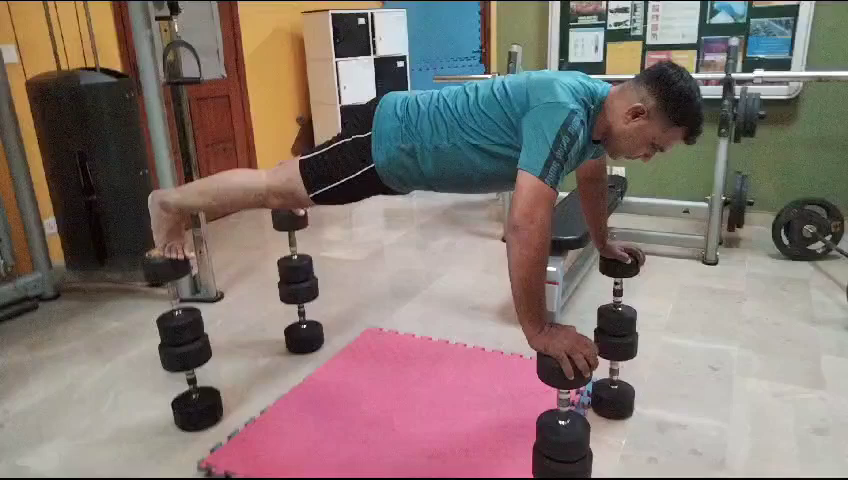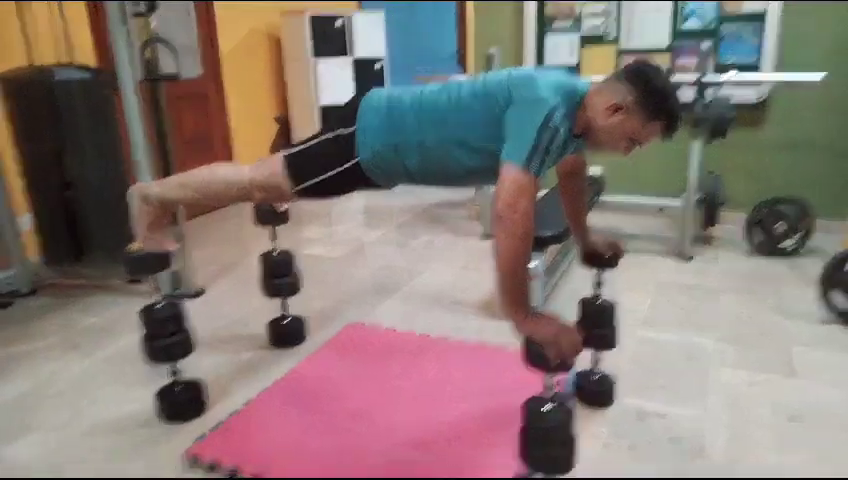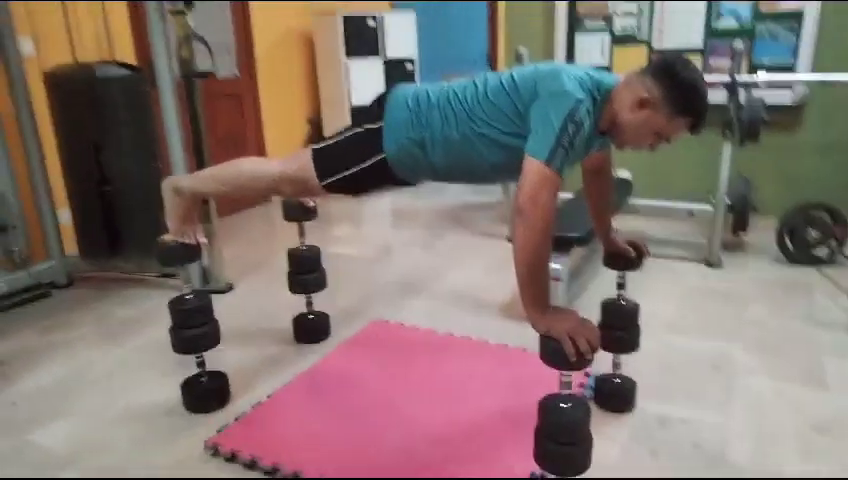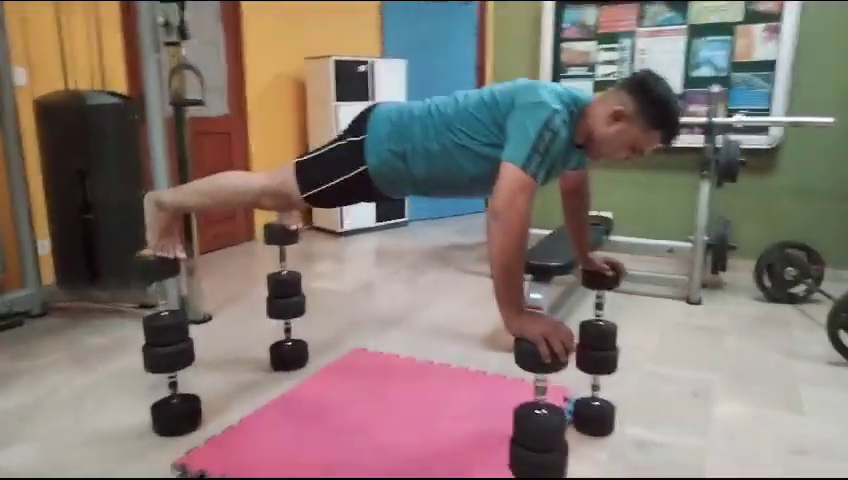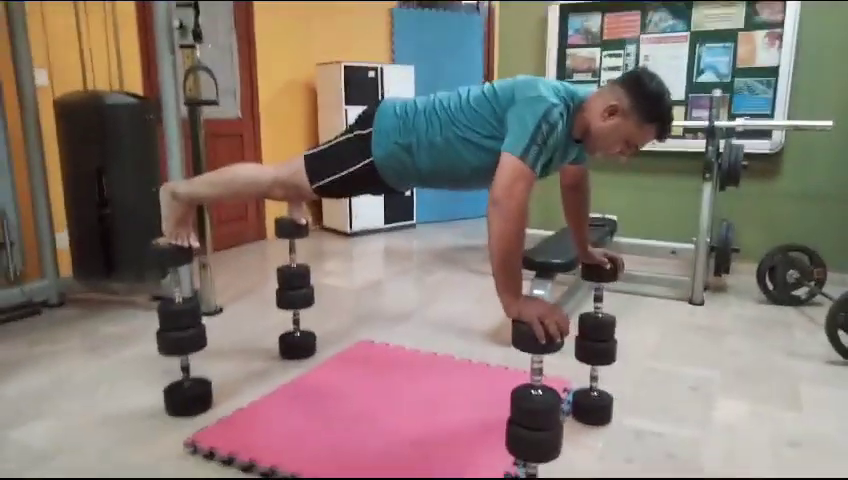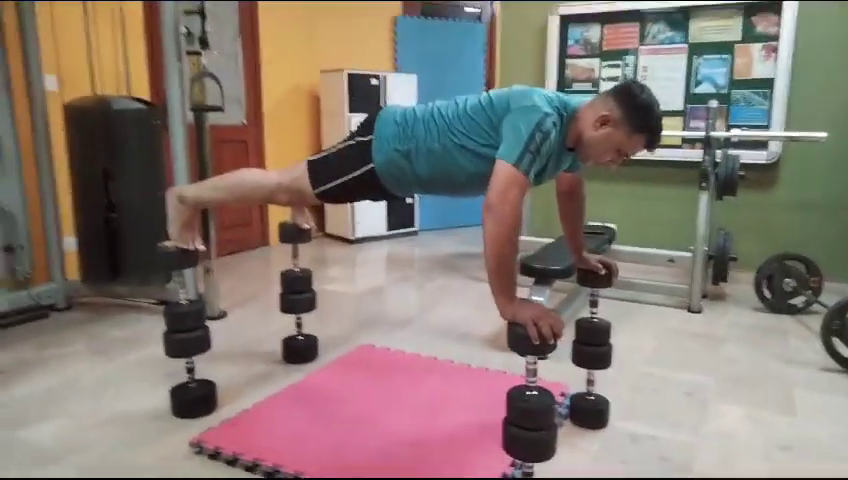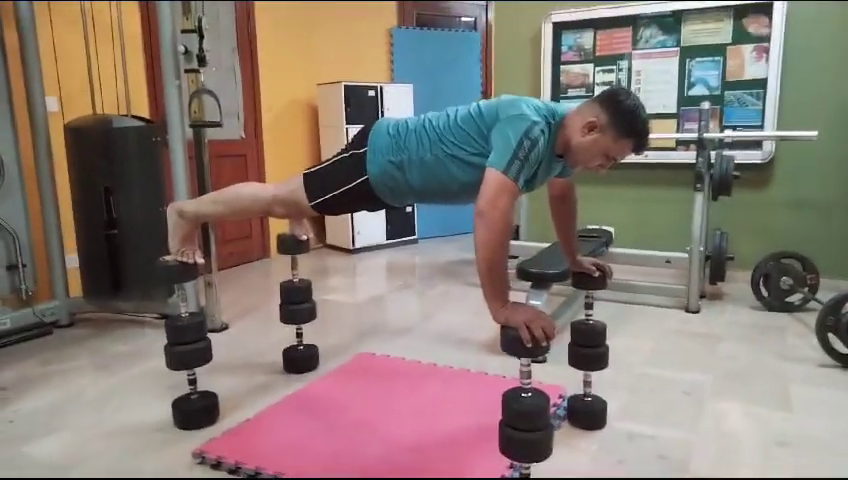
dt=0.3s
person 1, frame 1
left shoulder: (600, 105)
right shoulder: (564, 113)
left elbow: (591, 175)
right elbow: (527, 222)
left wrist: (603, 243)
right wrist: (537, 329)
left hip: (409, 138)
right hip: (391, 141)
right knee: (276, 188)
right ankle: (170, 201)
person 1, frame 2
left shoulder: (579, 102)
right shoulder: (547, 108)
left elbow: (571, 171)
right elbow: (511, 212)
left wrist: (583, 236)
right wrist: (522, 315)
left hip: (390, 134)
right hip: (375, 137)
right knee: (263, 182)
right ankle: (153, 194)
person 1, frame 3
left shoulder: (605, 99)
right shoulder: (571, 102)
left elbow: (596, 168)
right elbow: (532, 206)
left wrist: (606, 236)
right wrist: (540, 310)
left hip: (415, 136)
right hip: (401, 133)
right knee: (288, 175)
right ankle: (185, 186)
person 1, frame 4
left shoulder: (580, 121)
right shoulder: (547, 115)
left elbow: (574, 188)
right elbow: (507, 212)
left wrist: (584, 256)
right wrist: (515, 315)
left hip: (396, 156)
right hip: (384, 148)
right knee: (273, 189)
right ankle: (166, 202)
person 1, frame 5
left shoulder: (580, 118)
right shoulder: (547, 110)
left elbow: (573, 181)
right elbow: (506, 200)
left wrist: (584, 250)
right wrist: (513, 299)
left hip: (402, 151)
right hip: (388, 141)
right knee: (282, 179)
right ankle: (181, 193)
person 1, frame 6
left shoulder: (574, 128)
right shoulder: (541, 118)
left elbow: (570, 189)
right elbow: (500, 205)
left wrist: (580, 256)
right wrist: (508, 301)
left hip: (400, 159)
right hip: (390, 149)
right knee: (286, 185)
right ankle: (187, 197)
person 1, frame 7
left shoulder: (563, 135)
right shoulder: (529, 127)
left elbow: (562, 193)
right elbow: (491, 212)
left wrist: (574, 258)
right wrist: (501, 305)
left hip: (398, 169)
right hip: (383, 160)
right knee: (282, 198)
right ankle: (186, 211)
